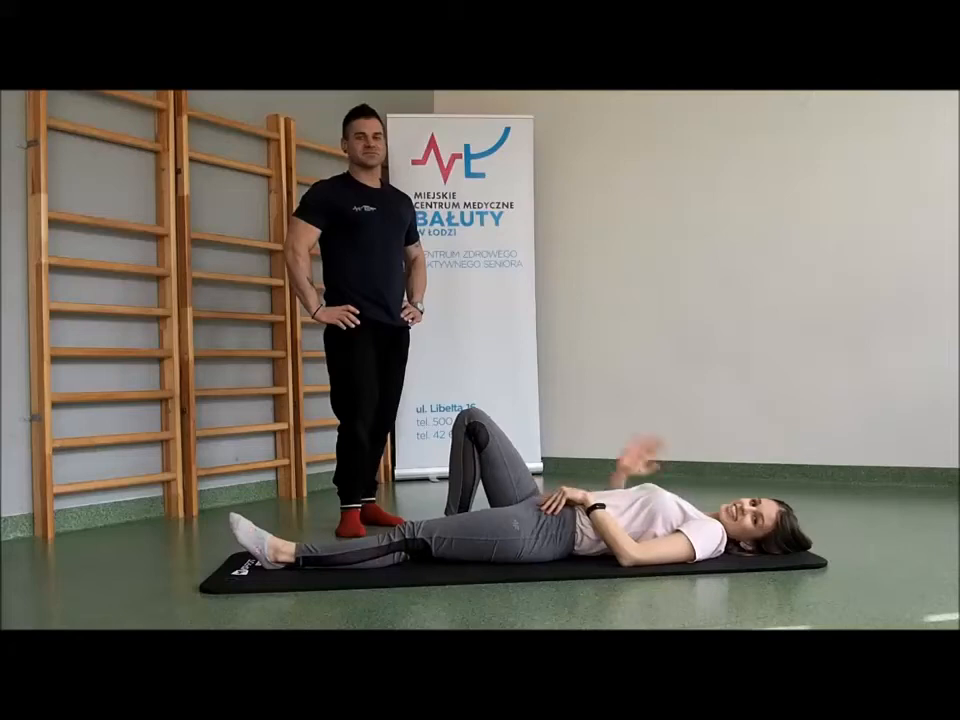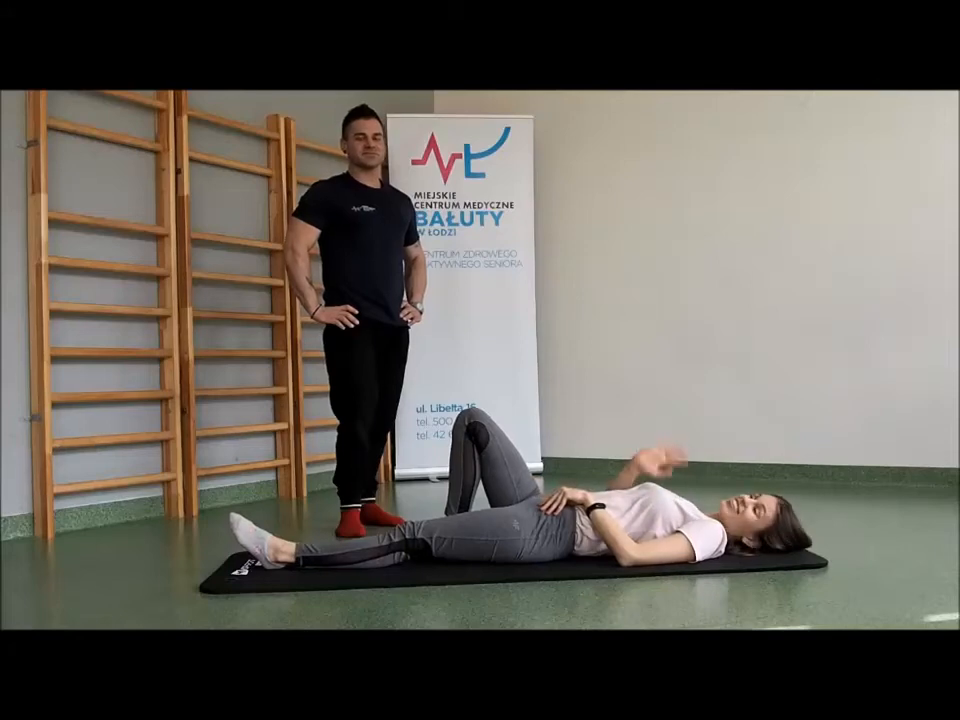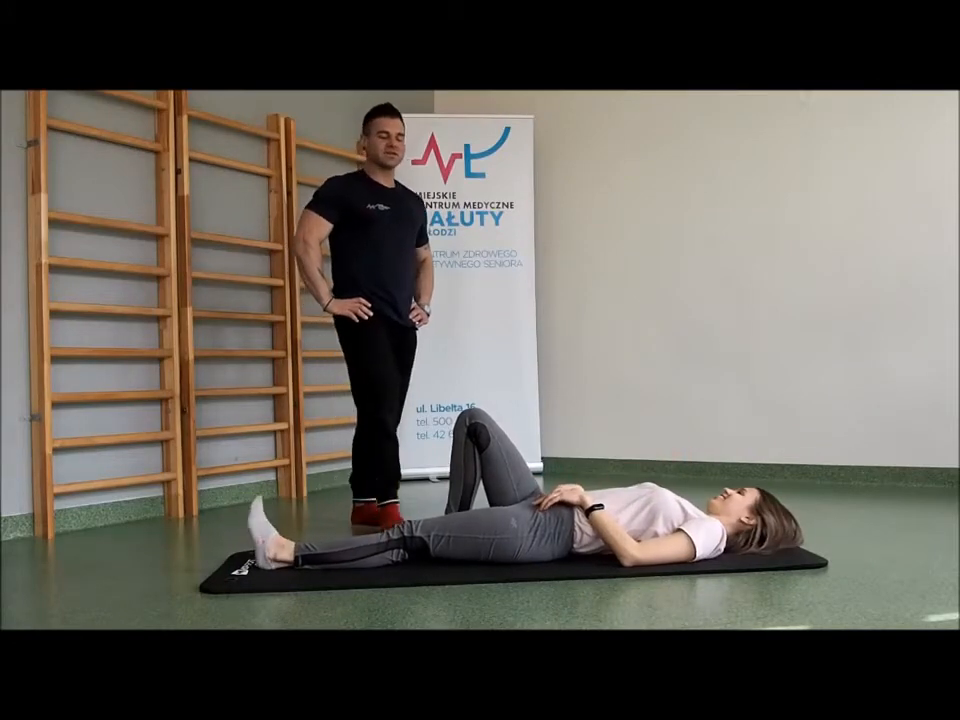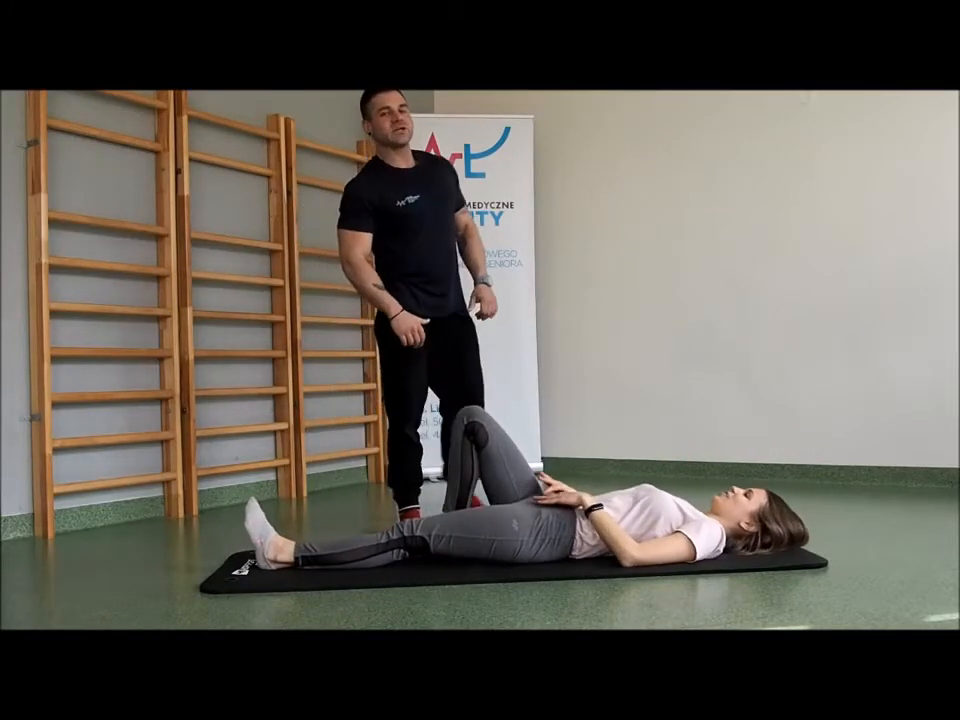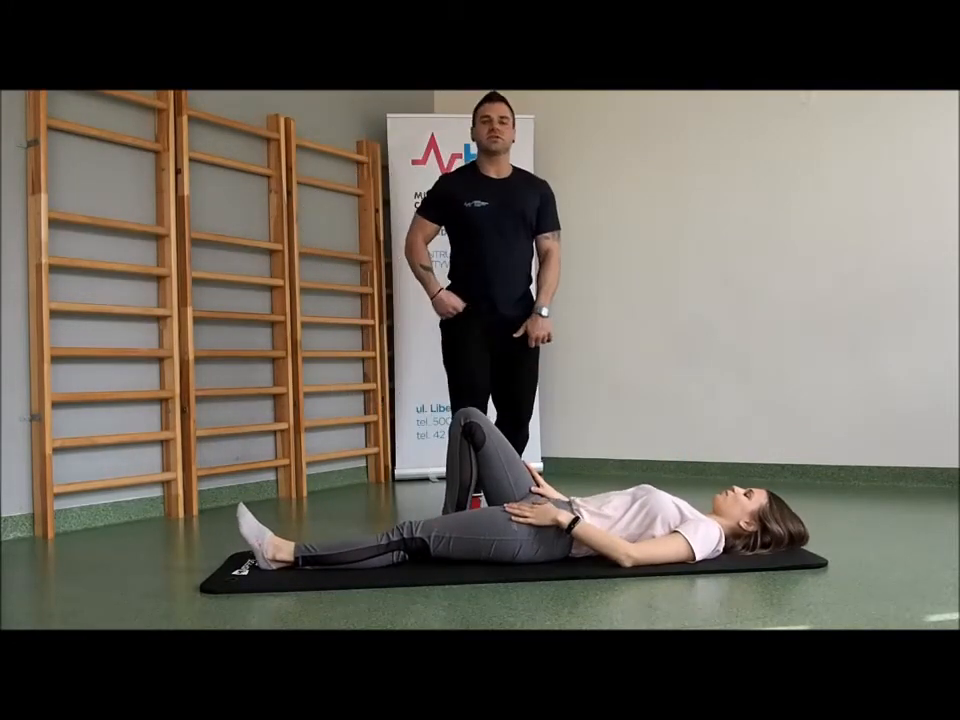
dt=1s
person 1, frame 1
left shoulder: (709, 538)
right shoulder: (696, 515)
left elbow: (631, 554)
left wrist: (587, 499)
right wrist: (622, 471)
left hip: (546, 534)
right hip: (545, 508)
left knee: (409, 536)
right knee: (472, 422)
left ankle: (289, 554)
right ankle: (452, 535)
person 1, frame 2
left shoulder: (710, 539)
right shoulder: (697, 515)
left elbow: (631, 554)
left wrist: (585, 501)
right wrist: (637, 466)
left hip: (548, 536)
right hip: (543, 508)
left knee: (410, 537)
right knee: (473, 422)
left ankle: (289, 554)
right ankle: (453, 535)
person 1, frame 3
left shoulder: (709, 536)
right shoulder: (691, 517)
left elbow: (632, 555)
left wrist: (587, 500)
right wrist: (578, 495)
left hip: (545, 534)
right hip: (544, 509)
left knee: (411, 537)
right knee: (473, 422)
left ankle: (288, 554)
right ankle: (452, 534)
person 1, frame 4
left shoulder: (709, 537)
right shoulder: (693, 518)
left elbow: (631, 554)
left wrist: (586, 501)
right wrist: (571, 492)
left hip: (547, 535)
right hip: (547, 509)
left knee: (410, 535)
right knee: (471, 420)
left ankle: (289, 555)
right ankle: (451, 530)
person 1, frame 5
left shoulder: (707, 536)
right shoulder: (692, 518)
left elbow: (629, 554)
left wrist: (563, 519)
right wrist: (556, 496)
left hip: (547, 537)
right hip: (552, 512)
left knee: (409, 538)
right knee: (469, 420)
left ankle: (289, 554)
right ankle: (451, 531)
person 2, frame 1
left shoulder: (401, 201)
right shoulder: (328, 194)
left elbow: (415, 257)
right elbow: (295, 250)
left wrist: (417, 303)
right wrist: (316, 308)
left hip: (395, 327)
right hip: (352, 327)
left knee: (382, 418)
right knee: (358, 416)
left ankle: (368, 500)
right ankle: (350, 509)
person 2, frame 2
left shoulder: (400, 202)
right shoulder: (328, 194)
left elbow: (415, 257)
right elbow: (295, 251)
left wrist: (416, 303)
right wrist: (316, 307)
left hip: (395, 327)
right hip: (351, 327)
left knee: (382, 418)
right knee: (358, 416)
left ankle: (367, 500)
right ankle: (350, 508)
person 2, frame 3
left shoulder: (412, 202)
right shoulder: (341, 190)
left elbow: (424, 260)
right elbow: (304, 243)
left wrist: (424, 304)
right wrist: (328, 300)
left hip: (403, 323)
right hip: (363, 318)
left knee: (384, 414)
right knee: (381, 407)
left ankle: (365, 502)
right ankle: (388, 505)
person 2, frame 4
left shoulder: (440, 169)
right shoulder: (365, 188)
left elbow: (465, 227)
right elbow: (354, 260)
left wrist: (482, 280)
right wrist: (395, 312)
left hip: (453, 312)
right hip: (406, 318)
left knee: (467, 404)
right knee: (406, 417)
right ankle: (409, 508)
person 2, frame 5
left shoulder: (537, 190)
right shoulder: (452, 186)
left elbow: (550, 253)
right elbow: (415, 242)
left wrist: (541, 312)
right wrist: (436, 291)
left hip: (518, 321)
right hip: (465, 317)
left knee: (516, 418)
right knee: (469, 409)
